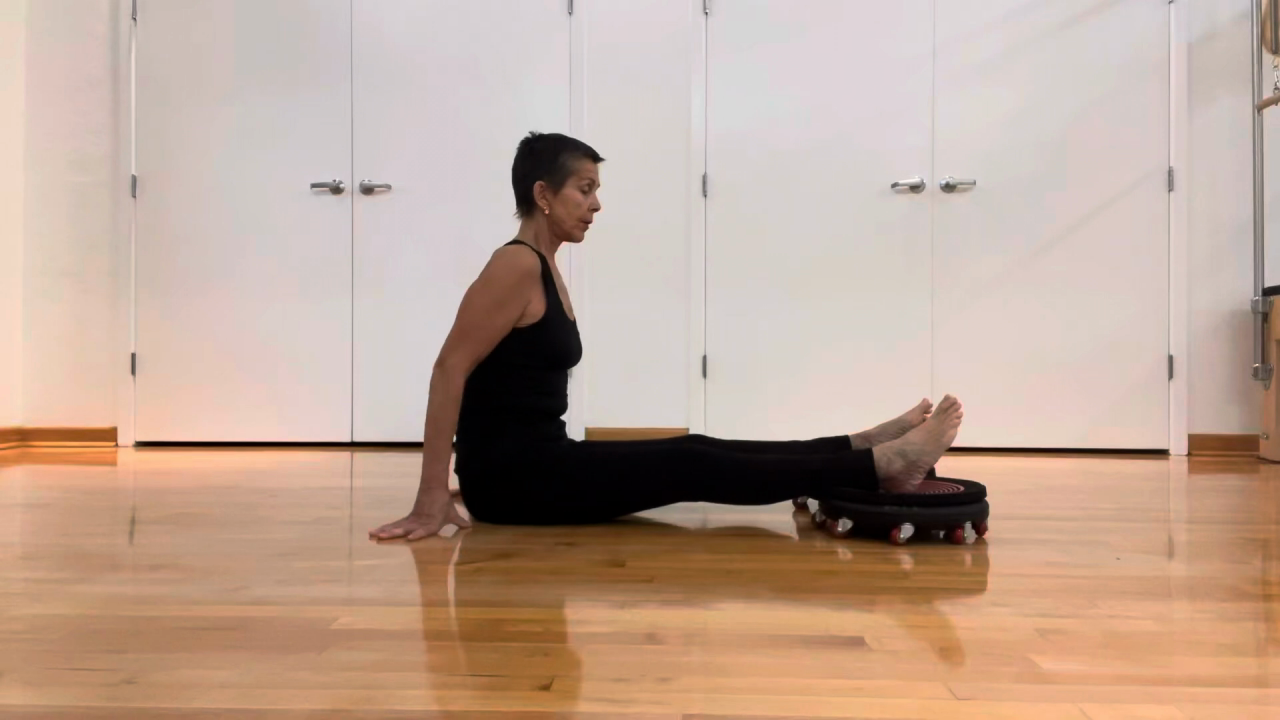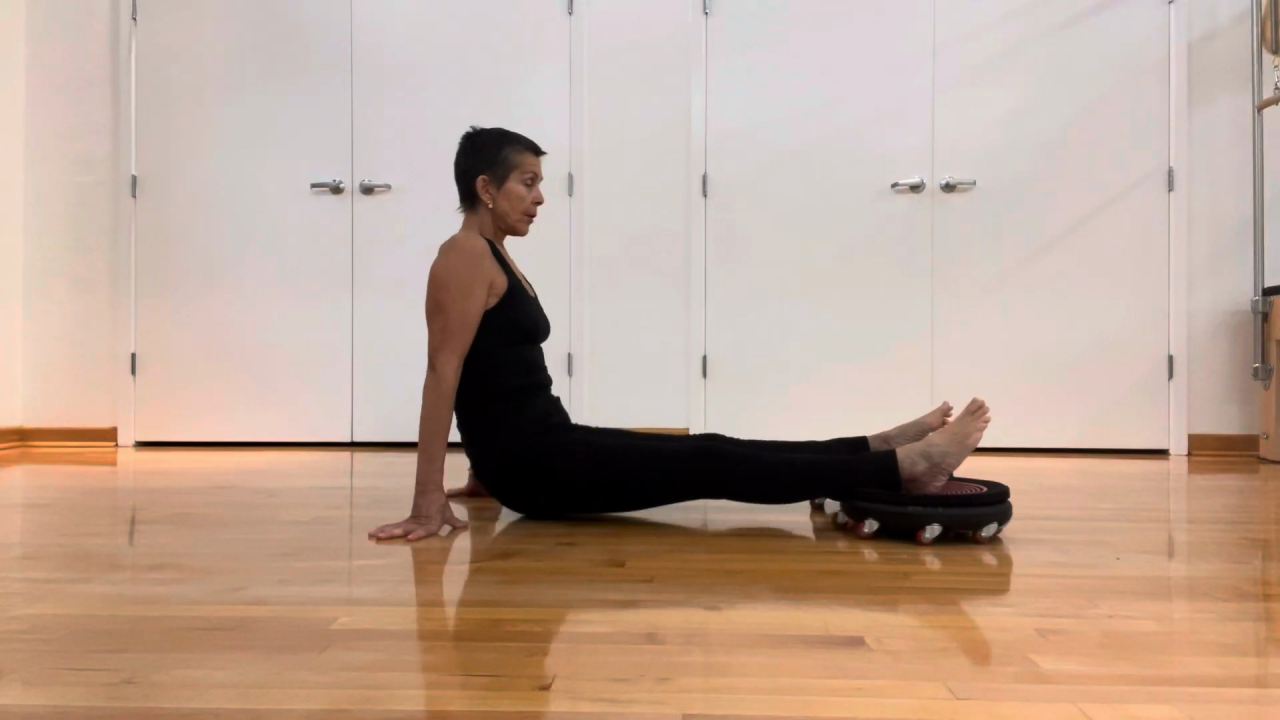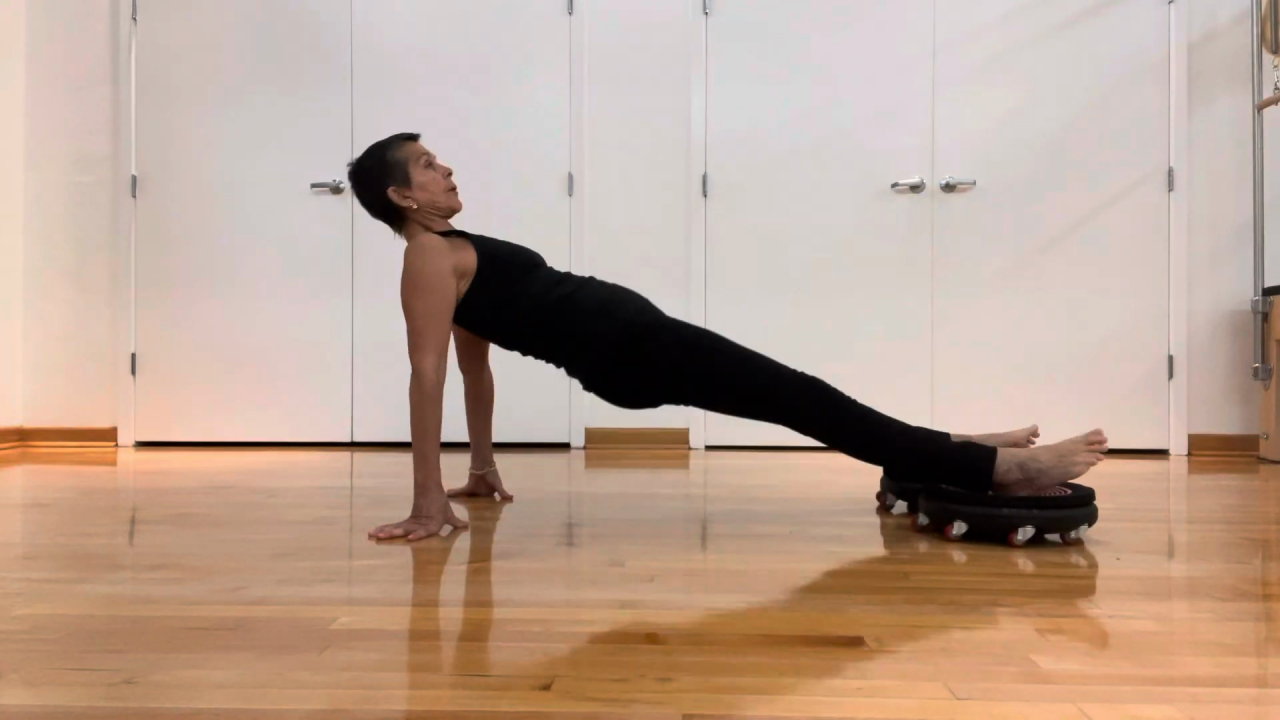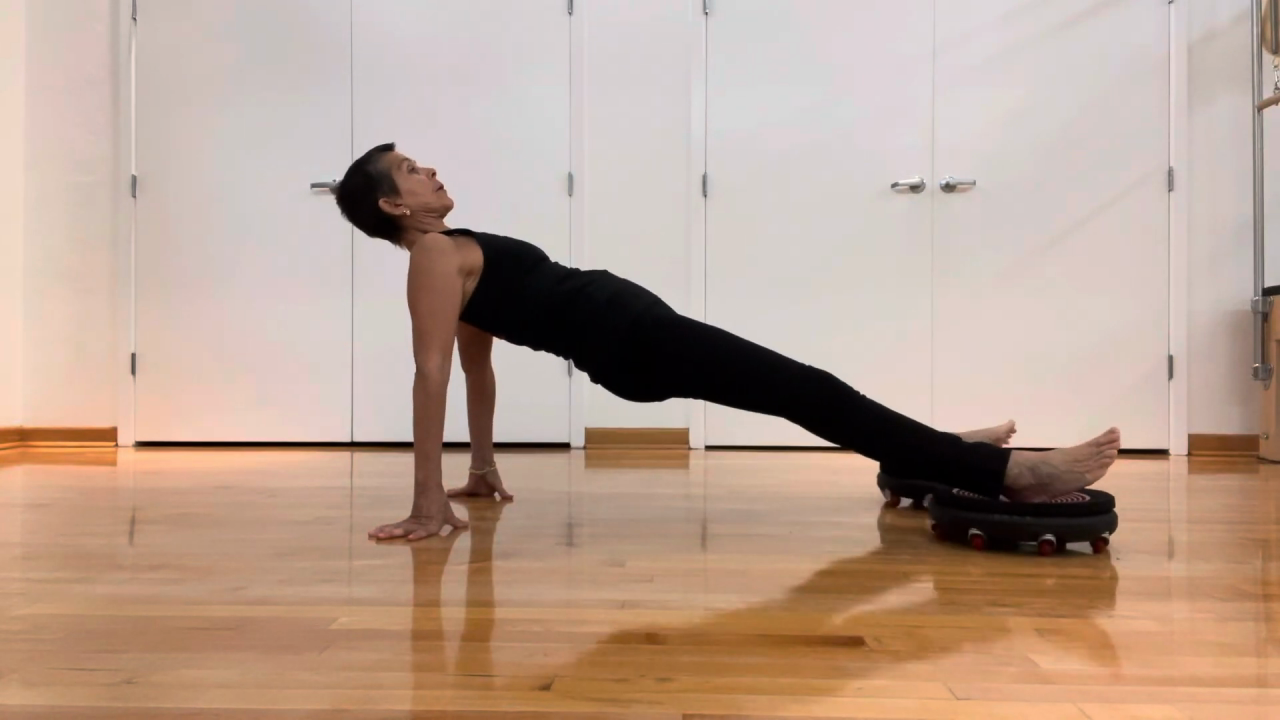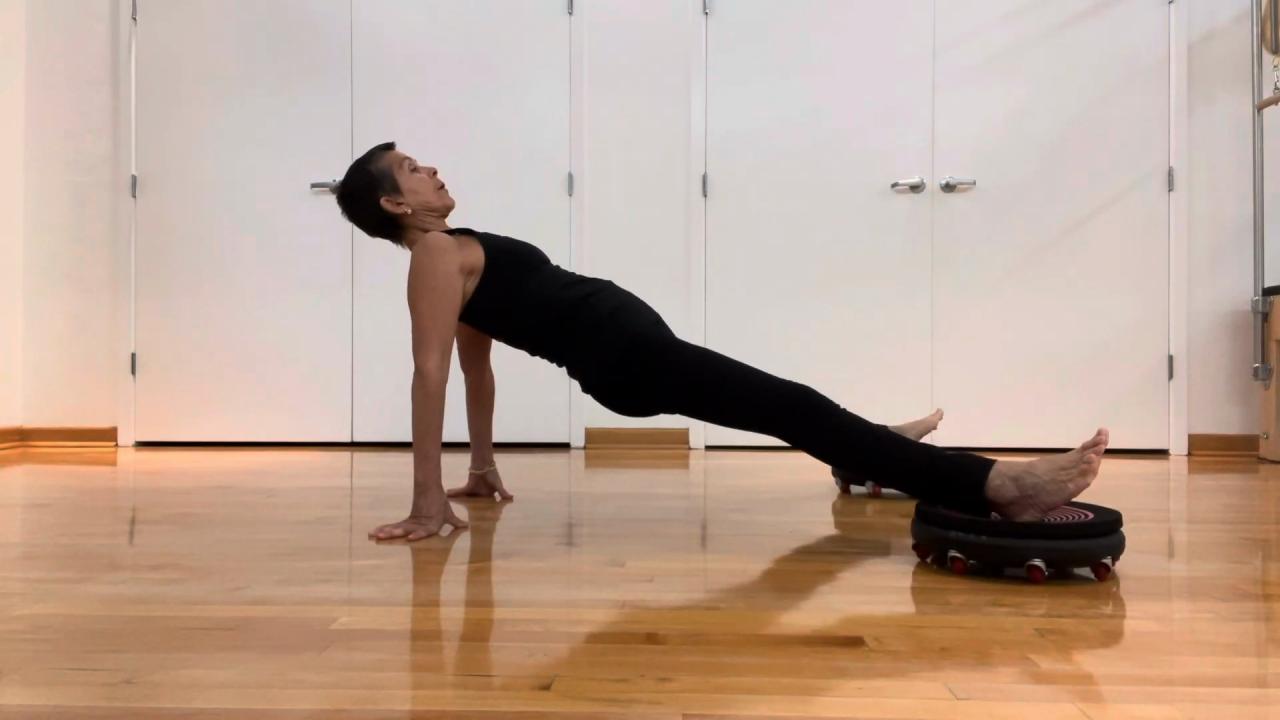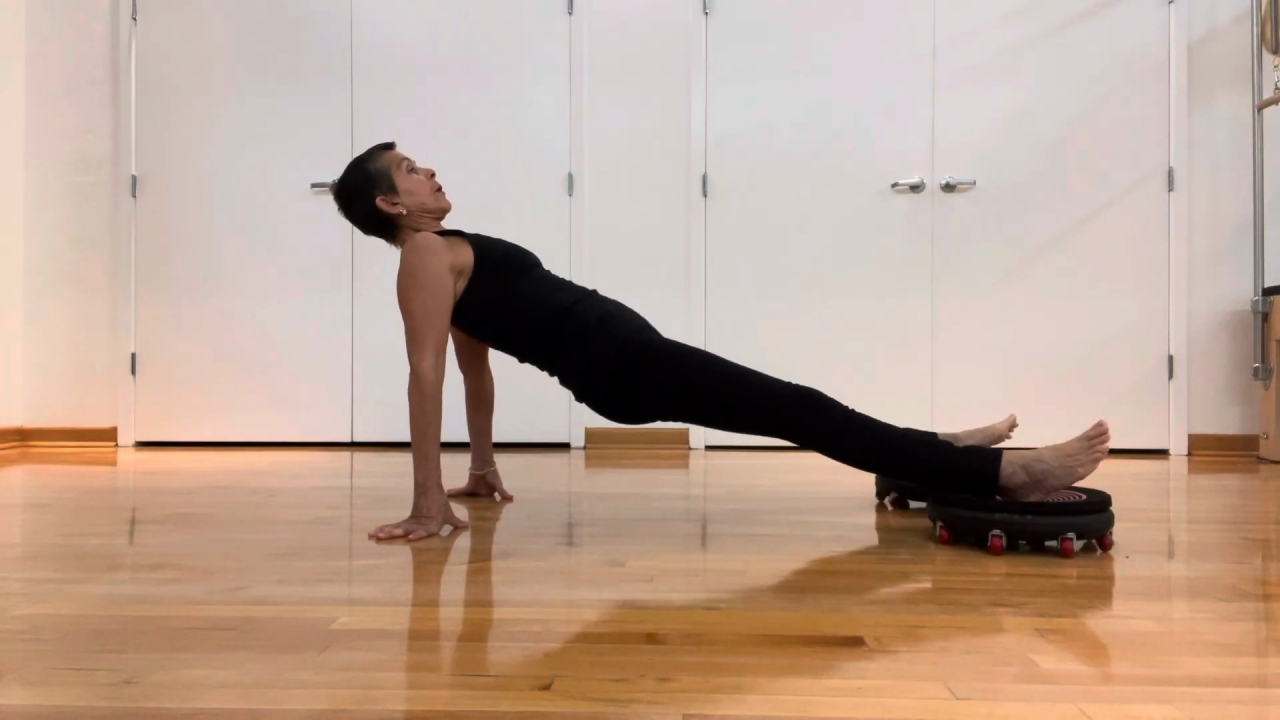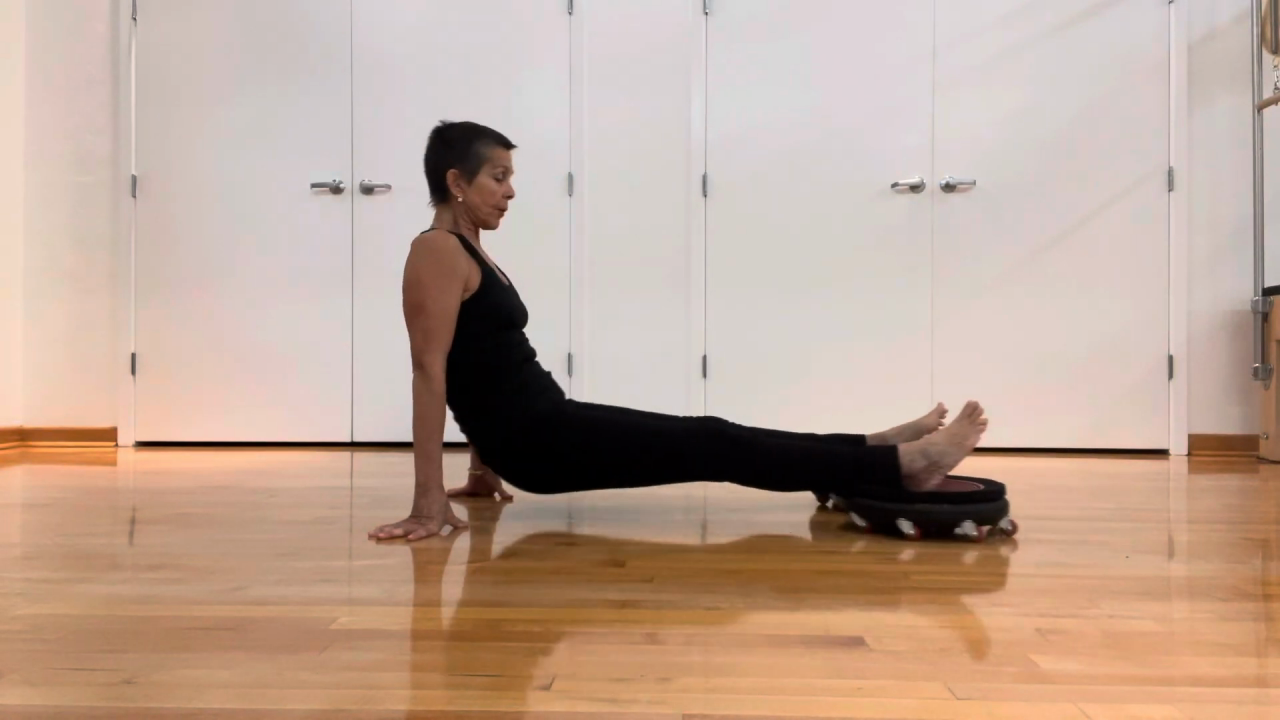
dt=0.7s
person 1, frame 1
left shoulder: (545, 268)
right shoulder: (516, 266)
right elbow: (449, 369)
right wrist: (431, 496)
left hip: (537, 461)
right hip: (507, 477)
left knee: (695, 453)
right knee: (690, 467)
left ankle: (861, 448)
right ankle: (882, 464)
person 1, frame 2
left shoulder: (496, 258)
right shoulder: (465, 255)
right elbow: (442, 373)
left wrist: (486, 470)
right wrist: (427, 501)
left hip: (547, 447)
right hip: (524, 460)
left knee: (709, 455)
right knee: (710, 466)
left ankle: (882, 450)
right ankle: (904, 466)
person 1, frame 3
left shoulder: (457, 255)
right shoulder: (429, 258)
left elbow: (475, 365)
right elbow: (428, 373)
right wrist: (426, 503)
left hip: (631, 333)
right hip: (624, 350)
left knee: (798, 399)
right knee: (799, 403)
left ankle: (968, 454)
right ankle: (1001, 468)
person 1, frame 4
left shoulder: (459, 256)
right shoulder: (434, 258)
left elbow: (477, 366)
right elbow: (433, 374)
right wrist: (428, 502)
left hip: (635, 325)
right hip: (629, 342)
left knee: (801, 390)
right knee: (806, 395)
left ankle: (953, 455)
right ankle: (1010, 474)
person 1, frame 5
left shoulder: (460, 254)
right shoulder: (436, 256)
left elbow: (476, 364)
right elbow: (431, 373)
right wrist: (428, 502)
left hip: (630, 341)
right hip: (625, 356)
left knee: (787, 405)
right knee: (795, 412)
left ankle: (879, 442)
right ankle: (998, 485)
person 1, frame 6
left shoulder: (451, 255)
right shoulder: (424, 254)
left elbow: (475, 365)
right elbow: (426, 373)
right wrist: (428, 503)
left hip: (622, 349)
right hip: (617, 363)
left knee: (791, 410)
right knee: (799, 414)
left ankle: (940, 453)
right ankle: (1003, 473)
person 1, frame 7
left shoulder: (469, 249)
right shoulder: (437, 251)
right elbow: (429, 370)
left wrist: (485, 467)
right wrist: (427, 499)
left hip: (541, 425)
right hip: (528, 439)
left knee: (707, 435)
right knee: (710, 447)
left ankle: (879, 449)
right ankle: (902, 464)
